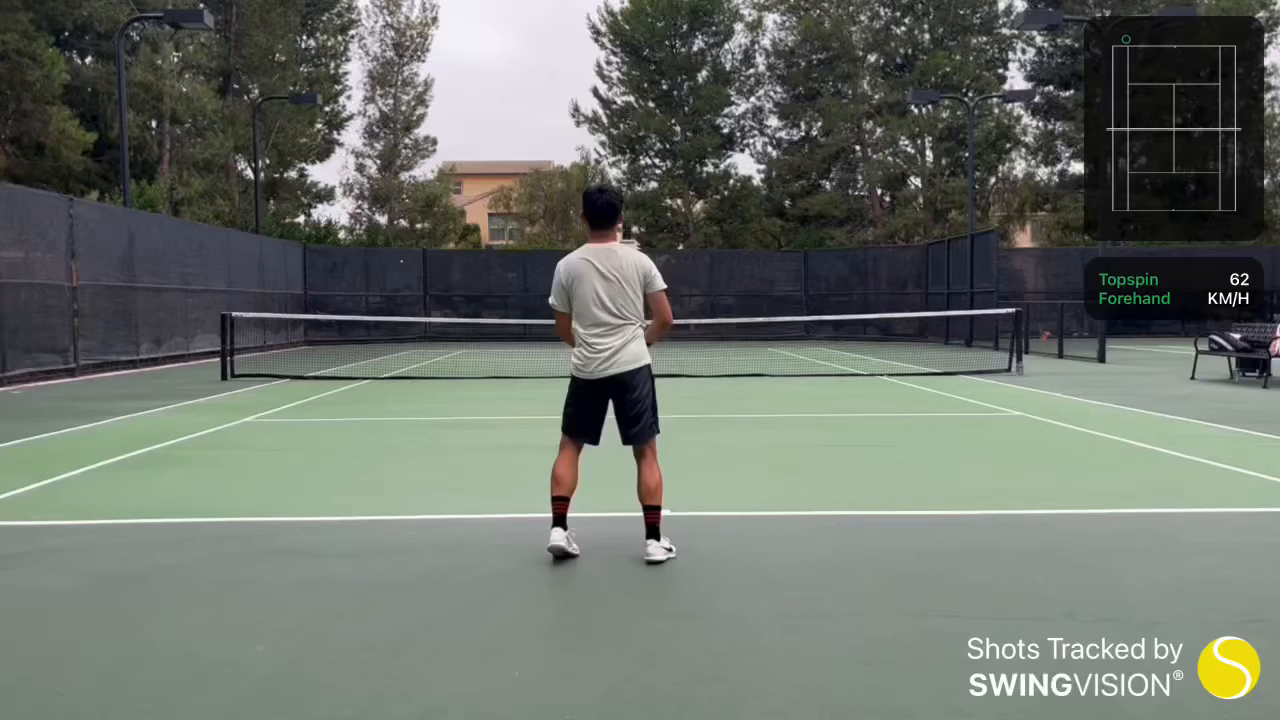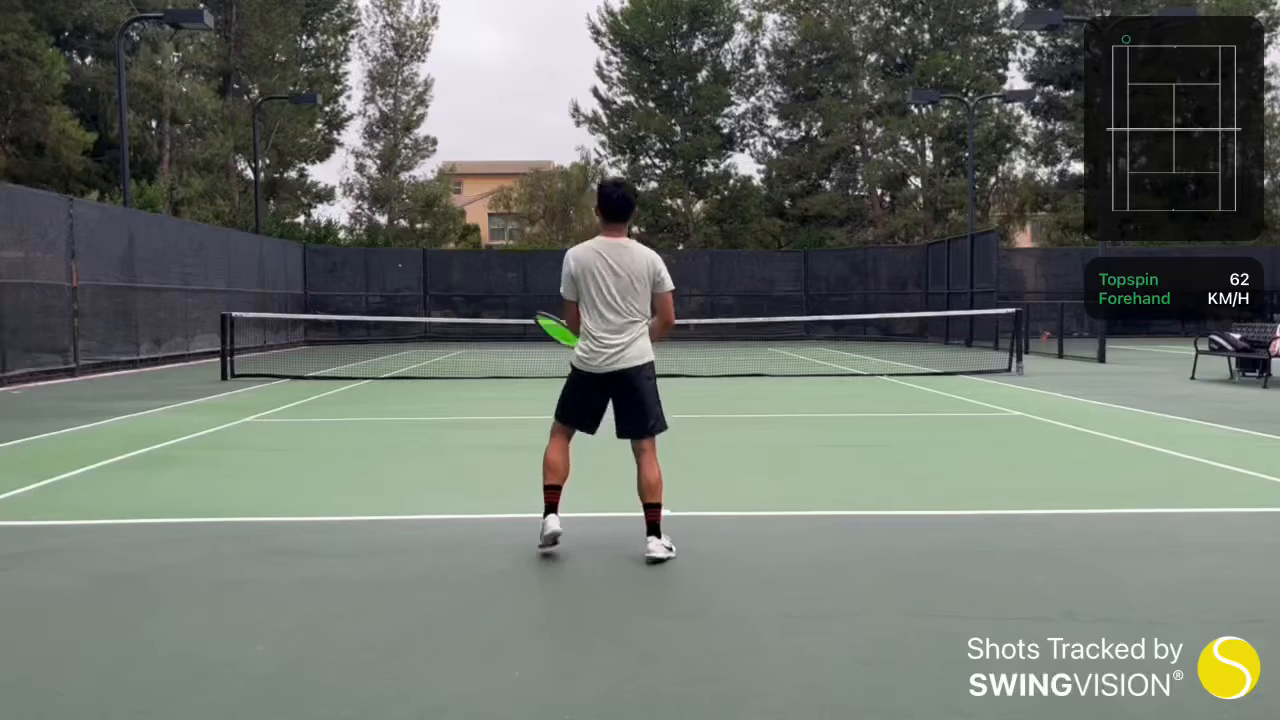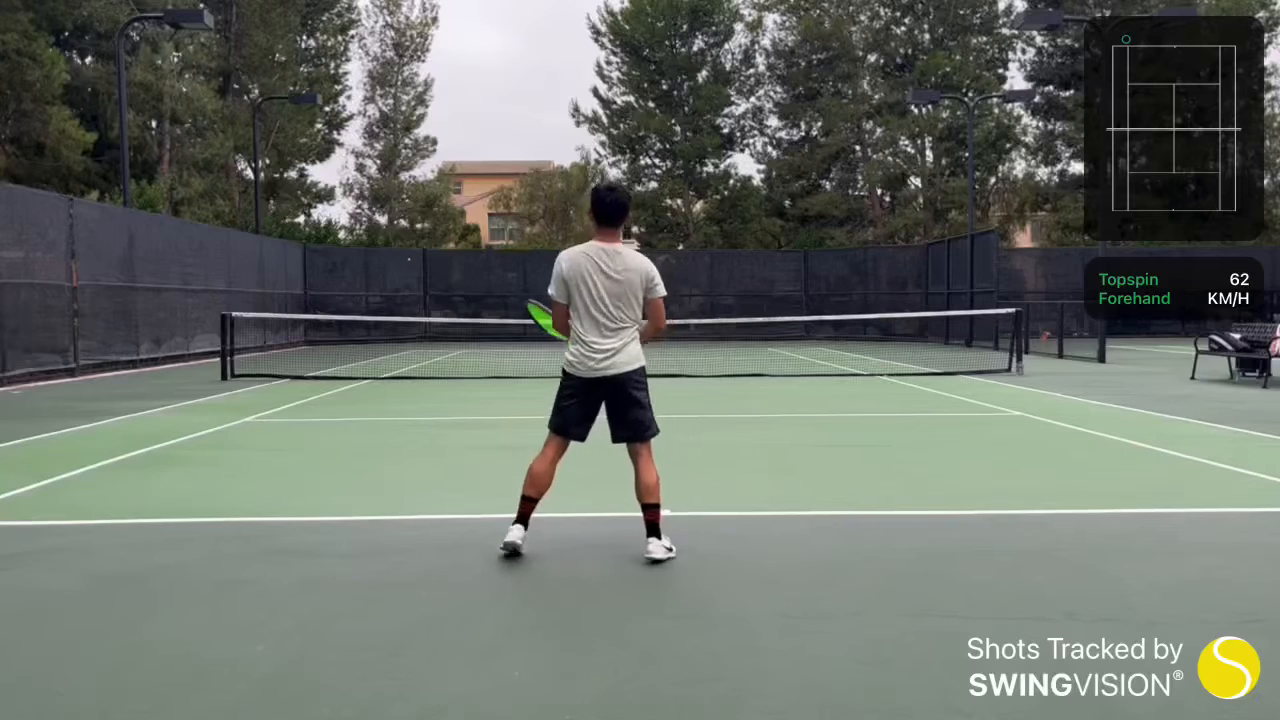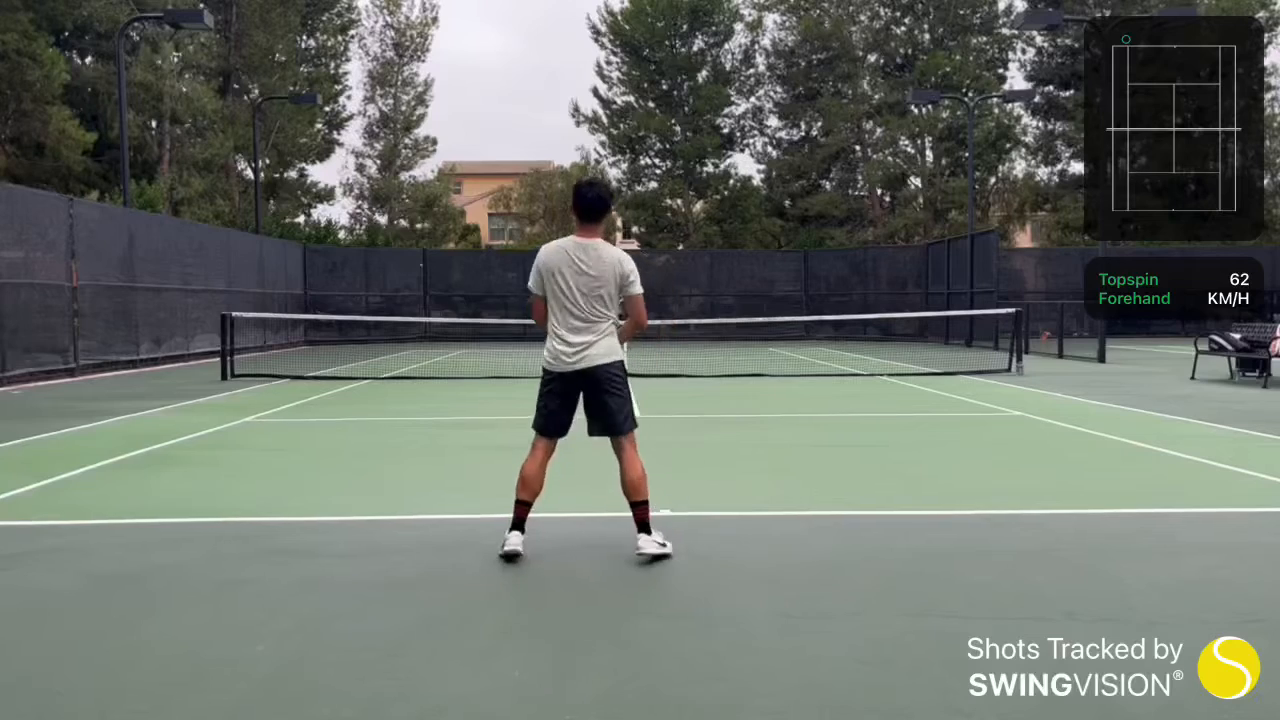
dt=0.2s
person 1, frame 1
left shoulder: (567, 265)
right shoulder: (640, 261)
left elbow: (563, 329)
right elbow: (665, 319)
left hip: (587, 370)
right hip: (633, 367)
left knee: (569, 448)
right knee: (646, 453)
left ankle: (559, 529)
right ankle: (654, 540)
person 1, frame 2
left shoulder: (576, 256)
right shoulder: (650, 259)
left elbow: (573, 320)
right elbow: (667, 319)
left hip: (589, 364)
right hip: (636, 363)
left knee: (560, 434)
right knee: (646, 451)
left ankle: (551, 517)
right ankle: (655, 539)
person 1, frame 3
left shoulder: (567, 260)
right shoulder: (642, 265)
left elbow: (560, 322)
right elbow: (658, 325)
left hip: (580, 370)
right hip: (626, 370)
left knee: (552, 447)
right knee: (642, 454)
left ankle: (518, 528)
right ankle: (655, 539)
person 1, frame 4
left shoulder: (548, 254)
right shoulder: (620, 260)
left elbow: (540, 315)
right elbow: (639, 320)
left hip: (558, 364)
right hip: (604, 363)
left knee: (541, 447)
right knee: (626, 446)
left ankle: (515, 533)
right ankle: (645, 534)
